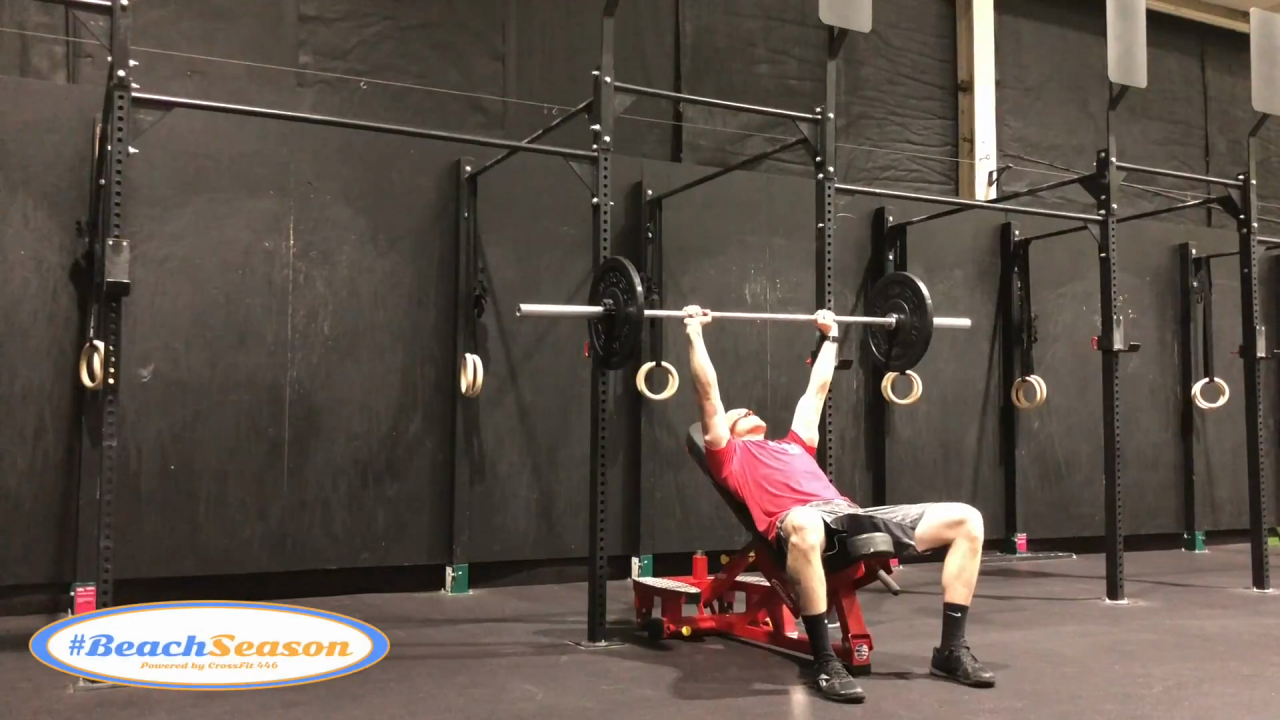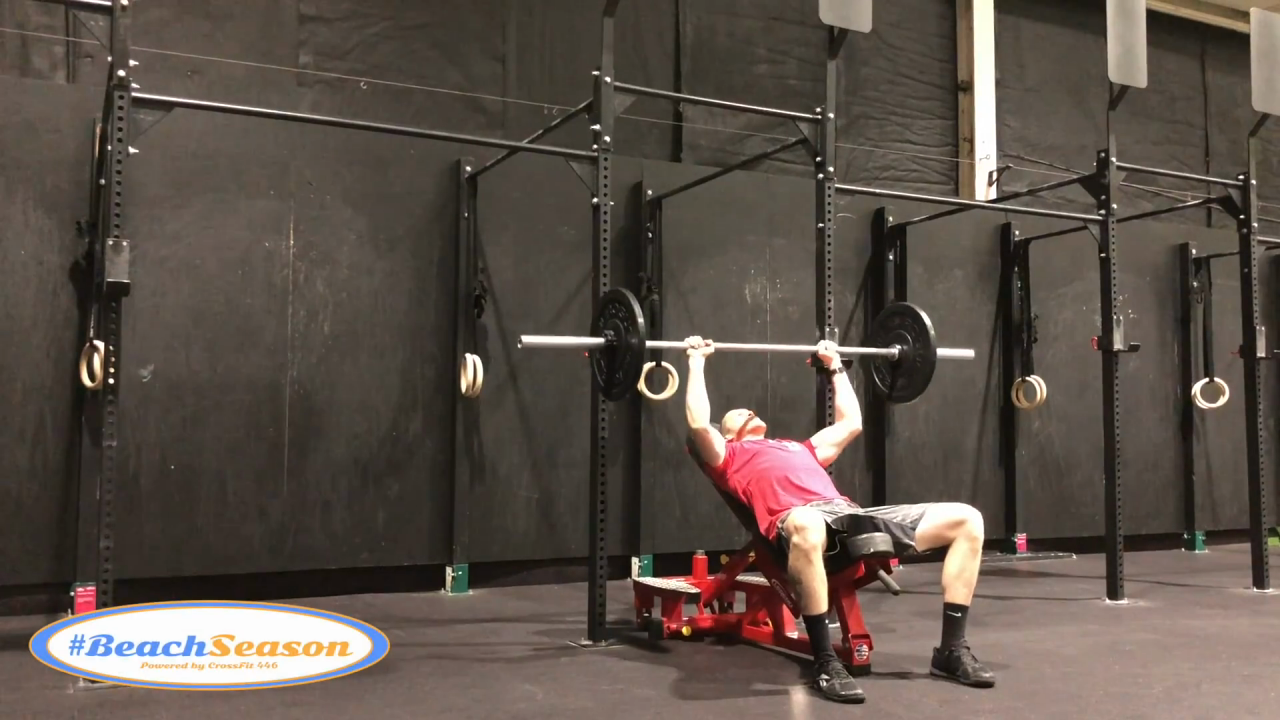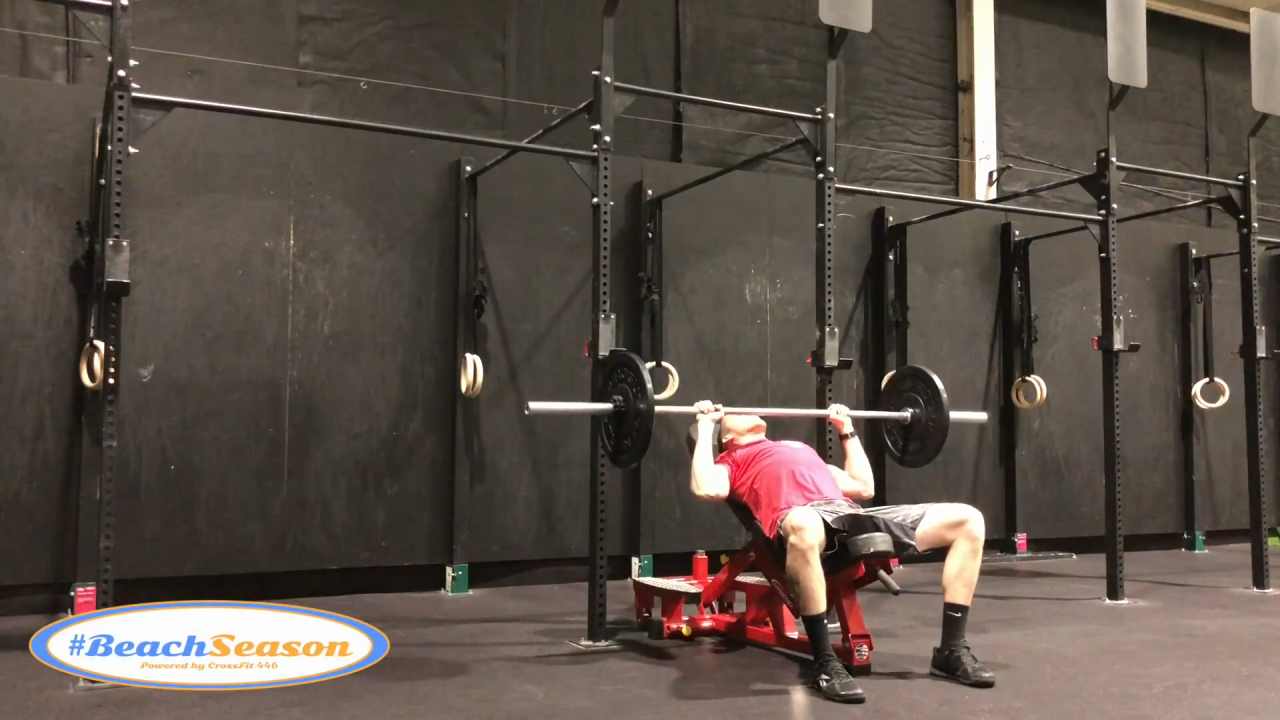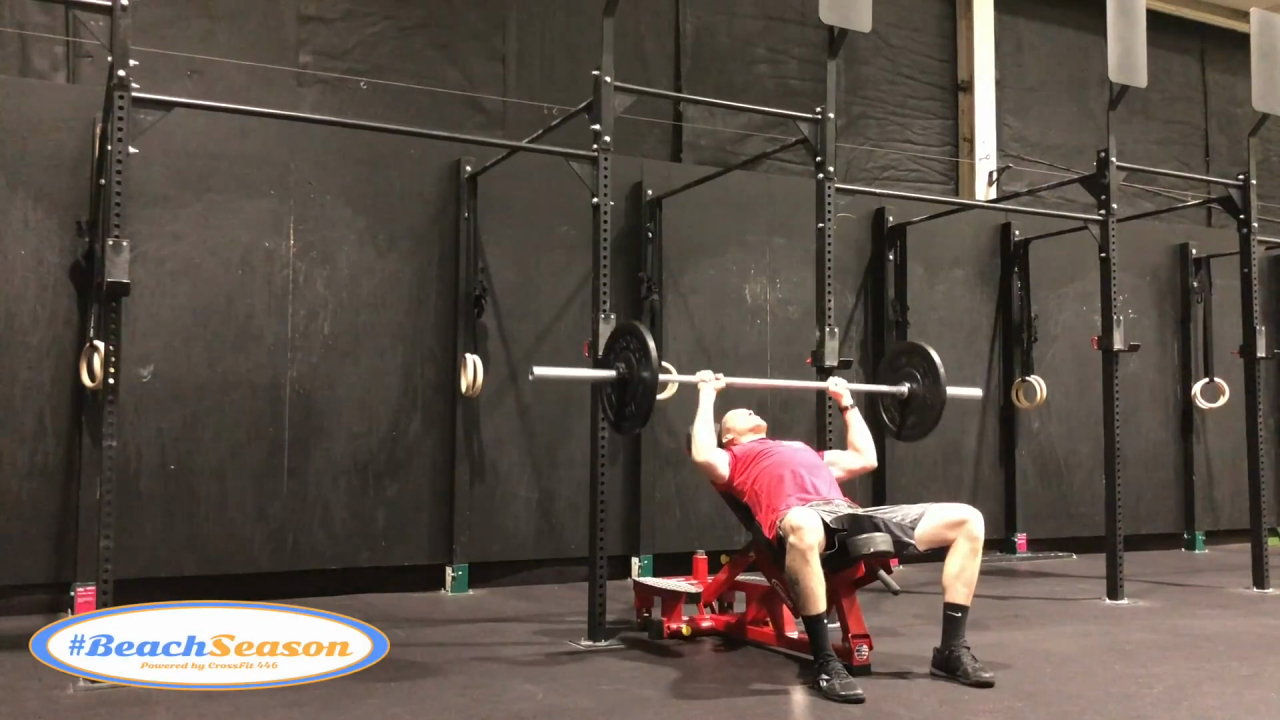
dt=1s
person 1, frame 1
left shoulder: (795, 445)
right shoulder: (729, 453)
left elbow: (817, 389)
right elbow: (708, 393)
left wrist: (831, 335)
right wrist: (695, 333)
left hip: (851, 515)
right hip: (802, 522)
left knee: (966, 519)
right knee: (804, 527)
left ankle: (952, 650)
right ankle: (825, 662)
person 1, frame 2
left shoulder: (798, 448)
right shoulder: (729, 457)
left elbow: (851, 424)
right elbow: (699, 425)
left wrist: (835, 367)
right wrist: (697, 362)
left hip: (852, 514)
right hip: (801, 521)
left knee: (967, 520)
right knee: (806, 527)
left ankle: (952, 650)
right ankle: (826, 662)
person 1, frame 3
left shoulder: (801, 449)
right shoulder: (731, 460)
left elbow: (864, 488)
right elbow: (706, 489)
left wrist: (847, 430)
right wrist: (705, 427)
left hip: (853, 514)
right hip: (804, 519)
left knee: (967, 521)
right knee: (804, 527)
left ankle: (952, 651)
right ankle: (825, 663)
person 1, frame 4
left shoulder: (803, 451)
right shoulder: (732, 460)
left elbow: (866, 459)
right elbow: (704, 456)
left wrist: (846, 403)
right wrist: (708, 396)
left hip: (852, 515)
right hip: (802, 518)
left knee: (967, 520)
right knee: (804, 527)
left ankle: (951, 651)
right ankle: (825, 662)
